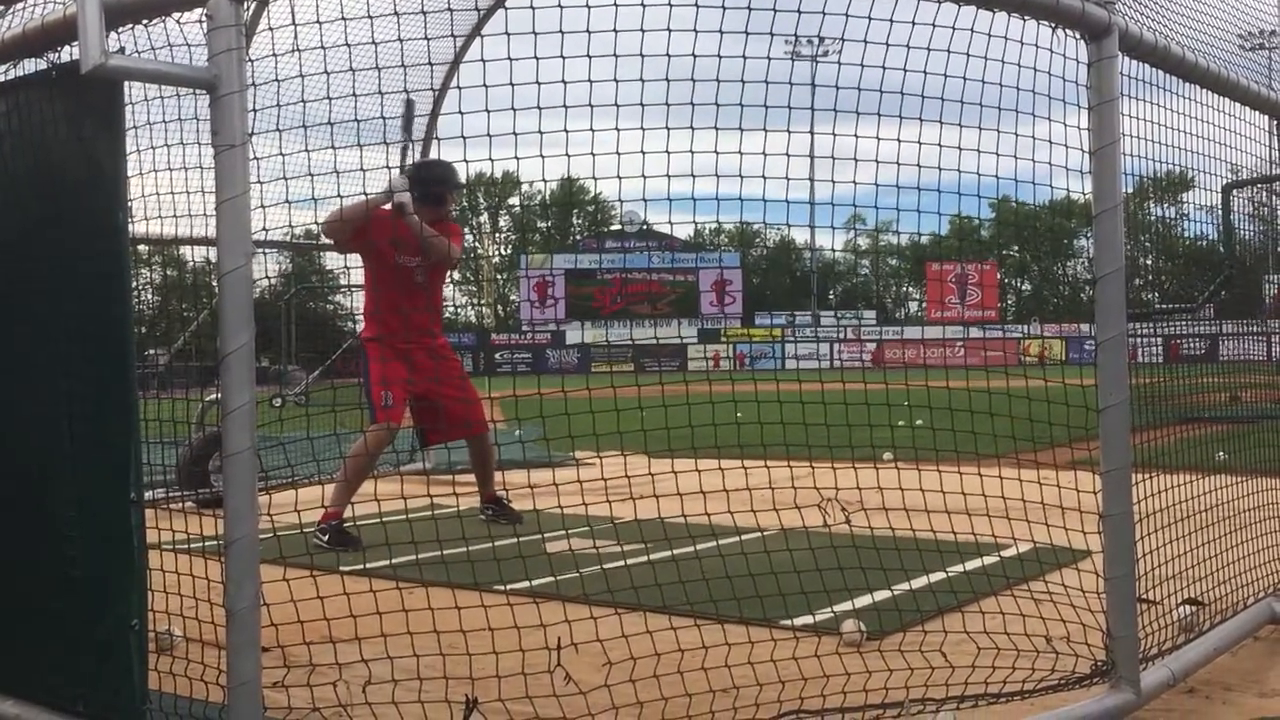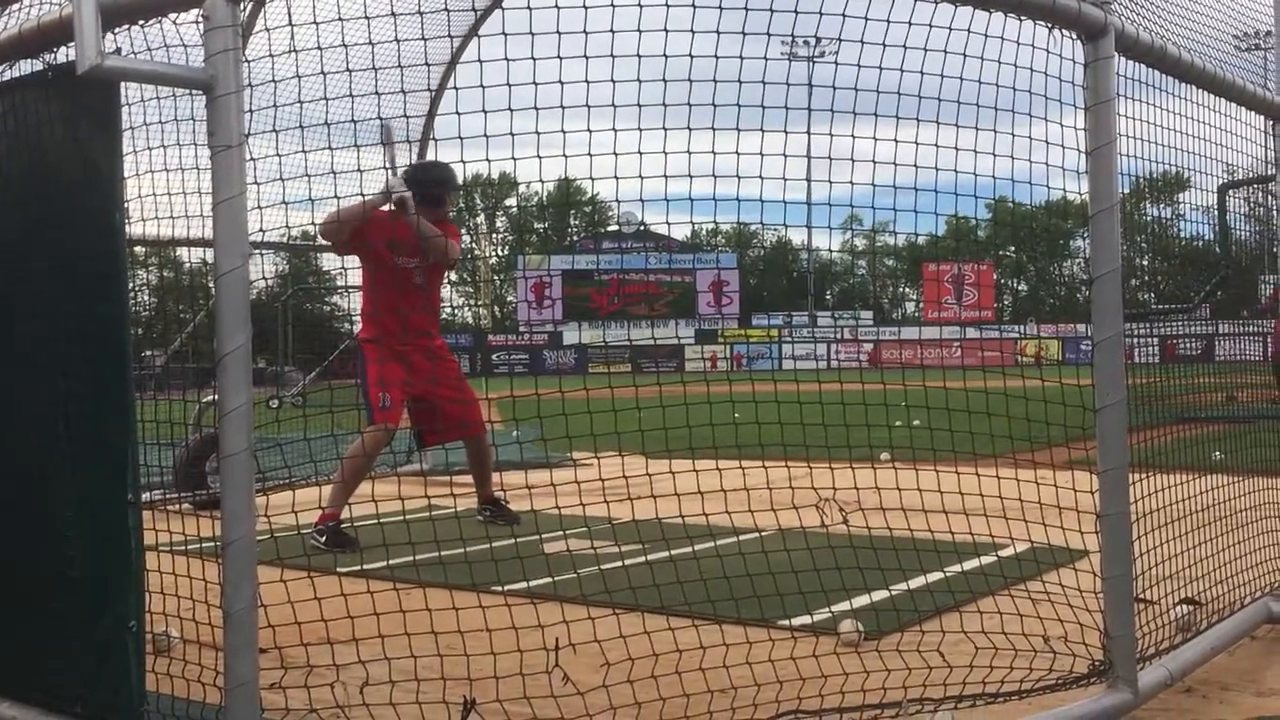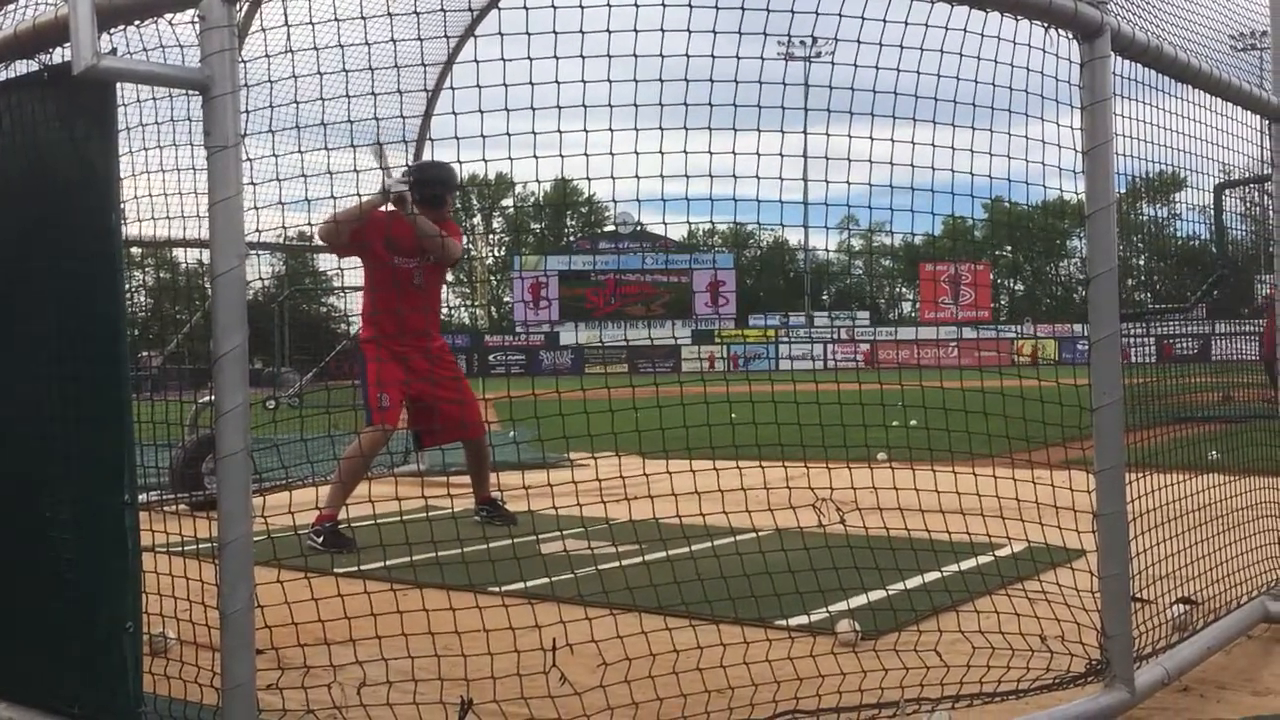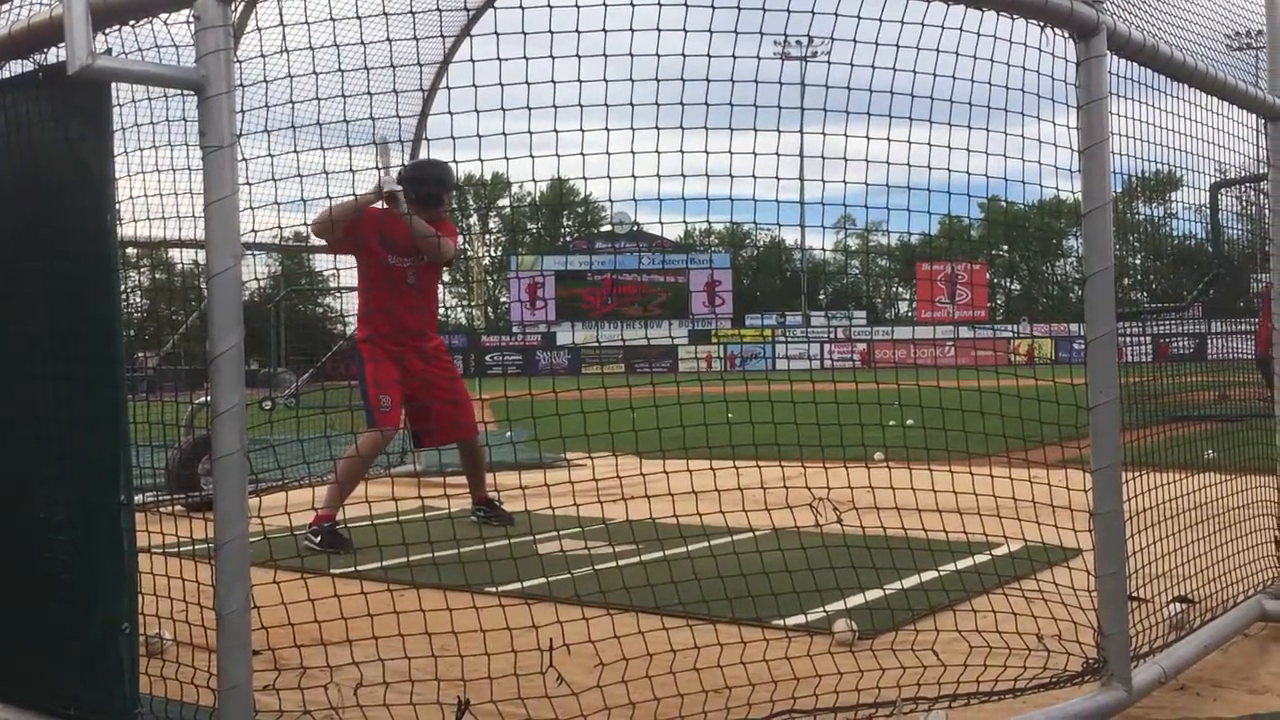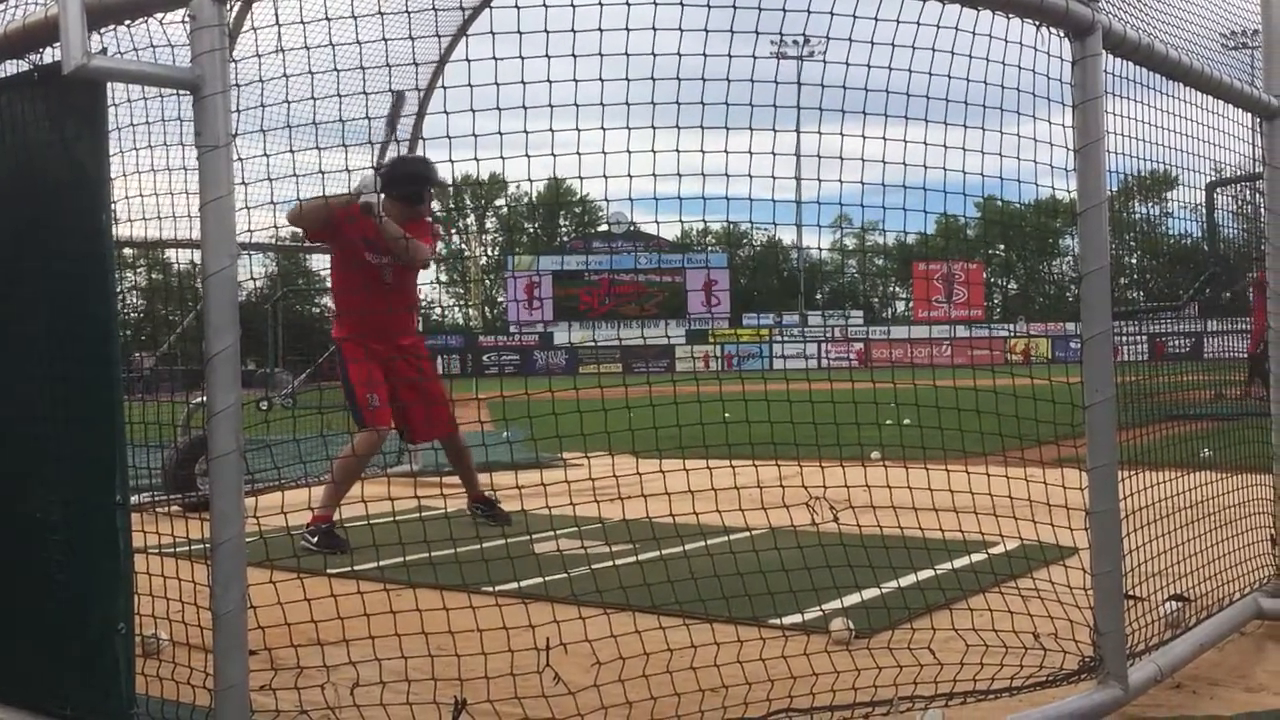
dt=0.2s
person 1, frame 1
left shoulder: (447, 229)
right shoulder: (378, 223)
left elbow: (449, 256)
right elbow: (330, 228)
left wrist: (409, 215)
right wrist: (384, 198)
left hip: (431, 345)
right hip: (385, 344)
left knee: (476, 423)
right knee: (384, 427)
left ankle: (489, 500)
right ankle: (329, 520)
person 1, frame 2
left shoulder: (444, 229)
right shoulder: (376, 224)
left elbow: (449, 254)
right elbow: (328, 231)
left wrist: (409, 213)
right wrist: (382, 199)
left hip: (429, 346)
right hip: (383, 345)
left knee: (474, 425)
right knee: (381, 428)
left ankle: (487, 501)
right ankle: (326, 521)
person 1, frame 3
left shoulder: (446, 229)
right shoulder: (378, 225)
left elbow: (451, 253)
right elbow: (327, 233)
left wrist: (409, 211)
right wrist: (380, 200)
left hip: (430, 347)
right hip: (383, 345)
left knee: (473, 426)
right knee: (380, 429)
left ankle: (484, 502)
right ankle: (323, 522)
person 1, frame 4
left shoulder: (443, 228)
right shoulder: (371, 222)
left elbow: (445, 253)
right elbow: (320, 227)
left wrist: (402, 210)
right wrist: (372, 198)
left hip: (426, 346)
right hip: (378, 345)
left knee: (466, 428)
right knee: (382, 430)
left ankle: (481, 501)
right ankle: (321, 523)
person 1, frame 5
left shoulder: (424, 228)
right shoulder: (350, 217)
left elbow: (419, 257)
right elbow: (296, 215)
left wrist: (378, 217)
right wrist: (354, 197)
left hip: (406, 343)
right hip: (357, 341)
left knee: (445, 423)
right knee: (375, 430)
left ankle: (476, 497)
right ankle: (318, 524)
